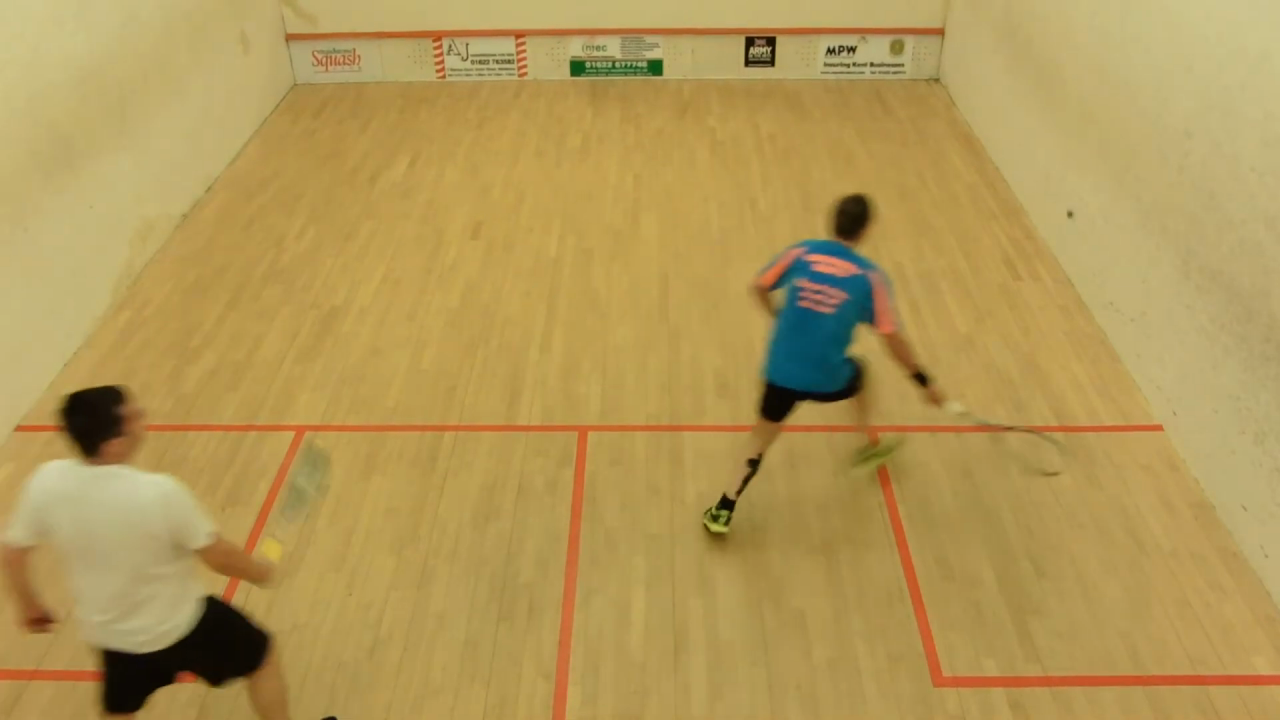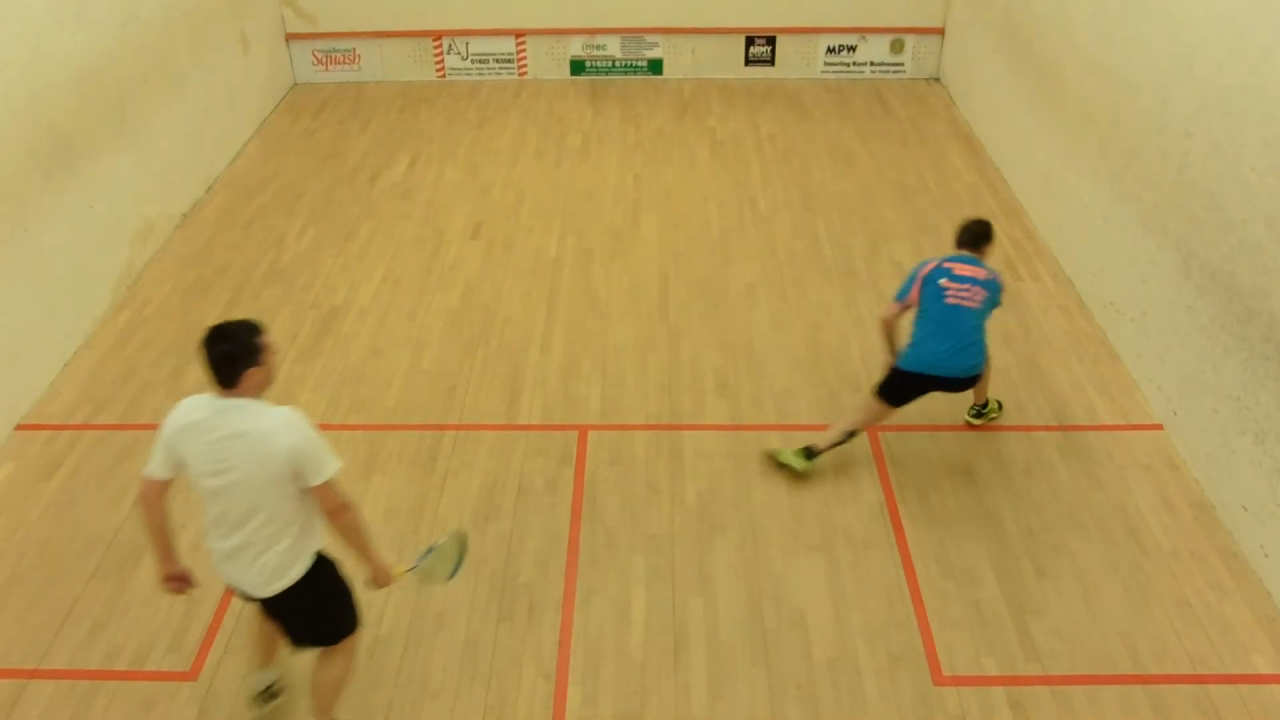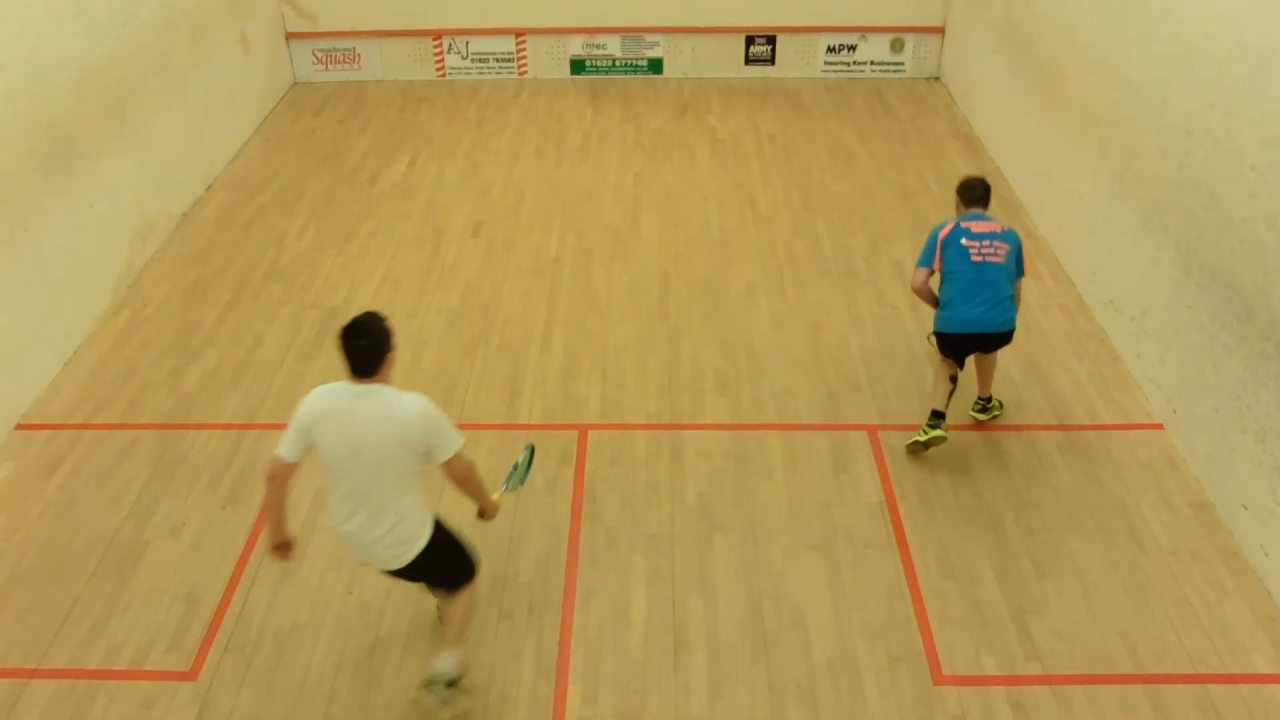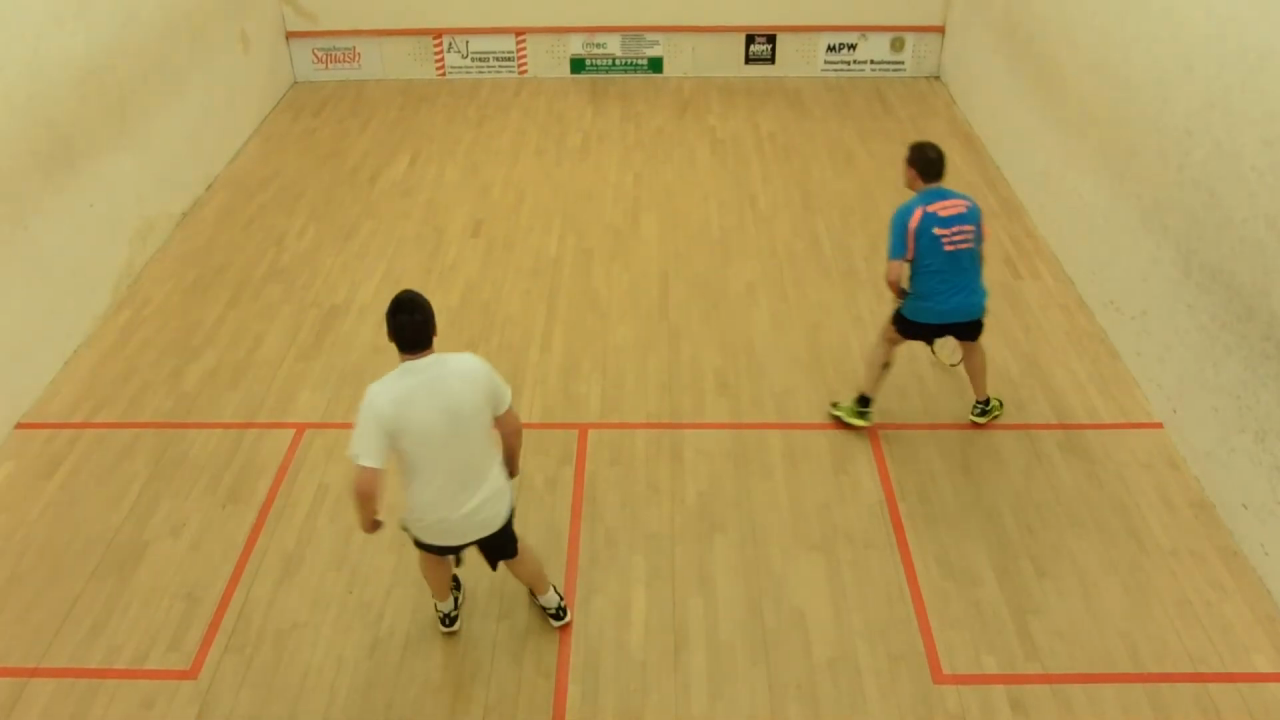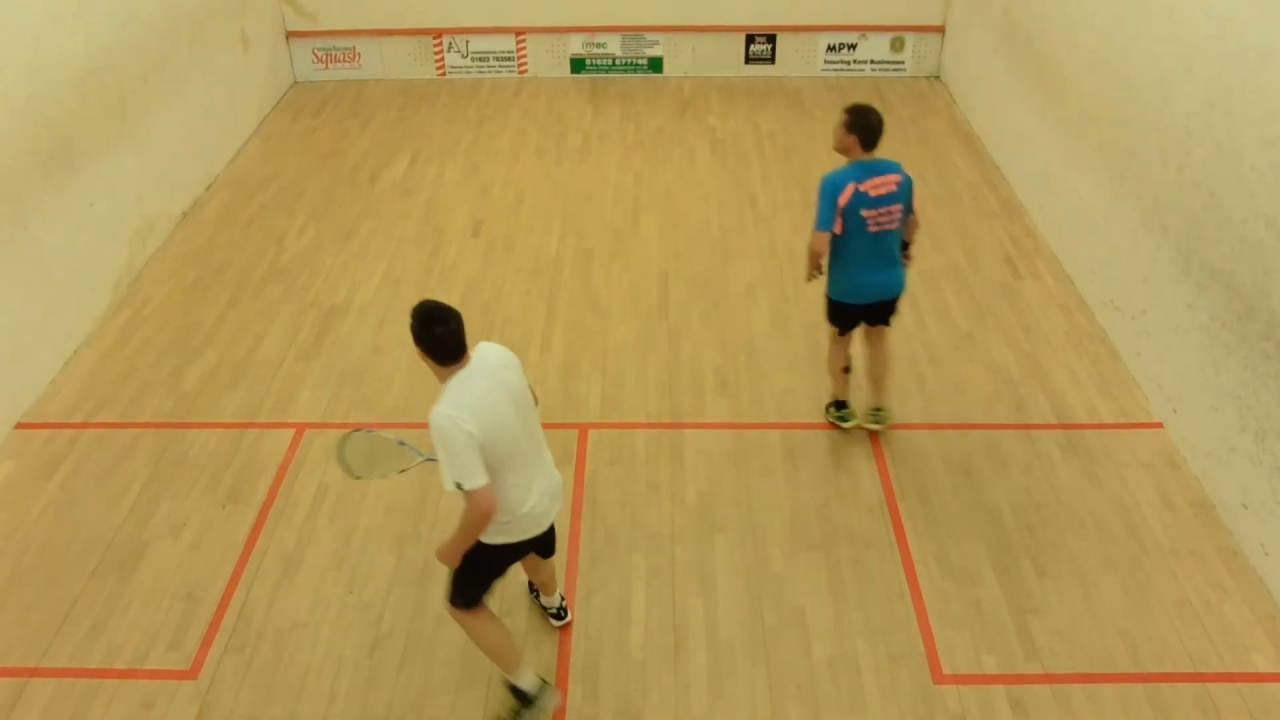
dt=0.3s
person 1, frame 1
left shoulder: (47, 482)
right shoulder: (159, 495)
right elbow: (221, 558)
left wrist: (30, 606)
right wrist: (259, 571)
left hip: (113, 633)
right hip: (179, 624)
right knee: (262, 657)
person 1, frame 2
left shoulder: (184, 417)
right shoulder: (287, 427)
left elbow: (150, 493)
right elbow: (335, 506)
left wrist: (168, 562)
right wrist: (374, 562)
left hip: (232, 565)
right hip: (291, 566)
left knee: (270, 606)
right knee: (340, 640)
left ankle: (265, 682)
person 1, frame 3
left shoulder: (316, 404)
right shoulder: (415, 411)
left elbow: (277, 473)
right elbow: (461, 471)
left wrist: (277, 532)
right wrist: (485, 502)
left hip: (354, 537)
right hip: (408, 537)
right knee: (459, 578)
right ankle: (443, 673)
person 1, frame 4
left shoulder: (381, 398)
right shoulder: (473, 368)
left elbow: (365, 486)
right elbow: (511, 426)
left wrist: (367, 517)
right wrist: (512, 460)
left hip: (432, 522)
right hip: (492, 506)
left knee: (433, 548)
right knee: (509, 550)
left ankle: (446, 609)
right ankle: (552, 603)
person 1, frame 5
left shoulder: (448, 419)
right shoulder: (496, 354)
left elbow: (482, 505)
left wrist: (455, 549)
left hip: (505, 525)
right hip: (544, 493)
left knee: (463, 605)
right knee: (534, 552)
right ankle: (553, 605)
person 2, frame 1
left shoulder: (800, 253)
right shoulder: (871, 277)
left elbow: (760, 288)
right elbow: (892, 338)
right wrist: (923, 381)
left hip: (780, 371)
right hip: (828, 379)
left knee: (761, 438)
right knee: (858, 372)
left ankle: (723, 510)
right ankle: (870, 447)
person 2, frame 2
left shoulder: (930, 269)
right shoulder: (994, 281)
left elbow: (889, 316)
left wrist: (894, 354)
left hip: (917, 365)
right hip: (965, 371)
left knee: (868, 415)
left ankle: (805, 454)
right ankle: (981, 408)
person 2, frame 3
left shoulder: (945, 231)
right shoulder: (1011, 235)
left elbow: (917, 284)
left wrist: (942, 306)
left hip: (955, 325)
right hip: (1001, 325)
left knee: (948, 363)
right knee: (984, 351)
left ankle: (936, 422)
right ankle: (984, 403)
person 2, frame 4
left shoulder: (909, 213)
right shoulder: (971, 206)
left elbow: (893, 276)
left wrist: (901, 295)
left hip: (923, 310)
right hip: (969, 305)
left knee: (886, 340)
right knee: (972, 346)
left ankle: (861, 407)
right ankle: (983, 405)
person 2, frame 5
left shoulder: (836, 183)
right shoulder: (900, 175)
left elbow: (819, 246)
right elbow: (911, 222)
left wrist: (813, 266)
left hip: (847, 287)
right hip: (889, 284)
left knee: (839, 342)
right knee: (877, 341)
left ankle: (841, 408)
right ankle: (878, 412)
